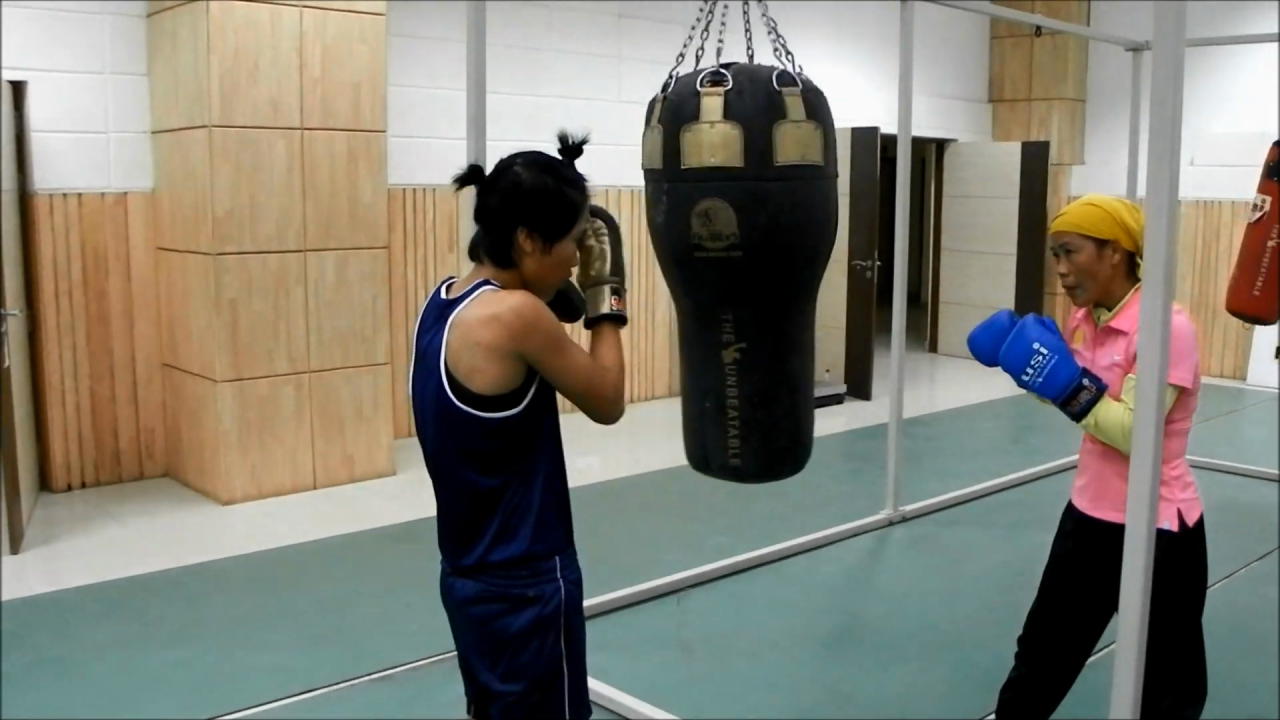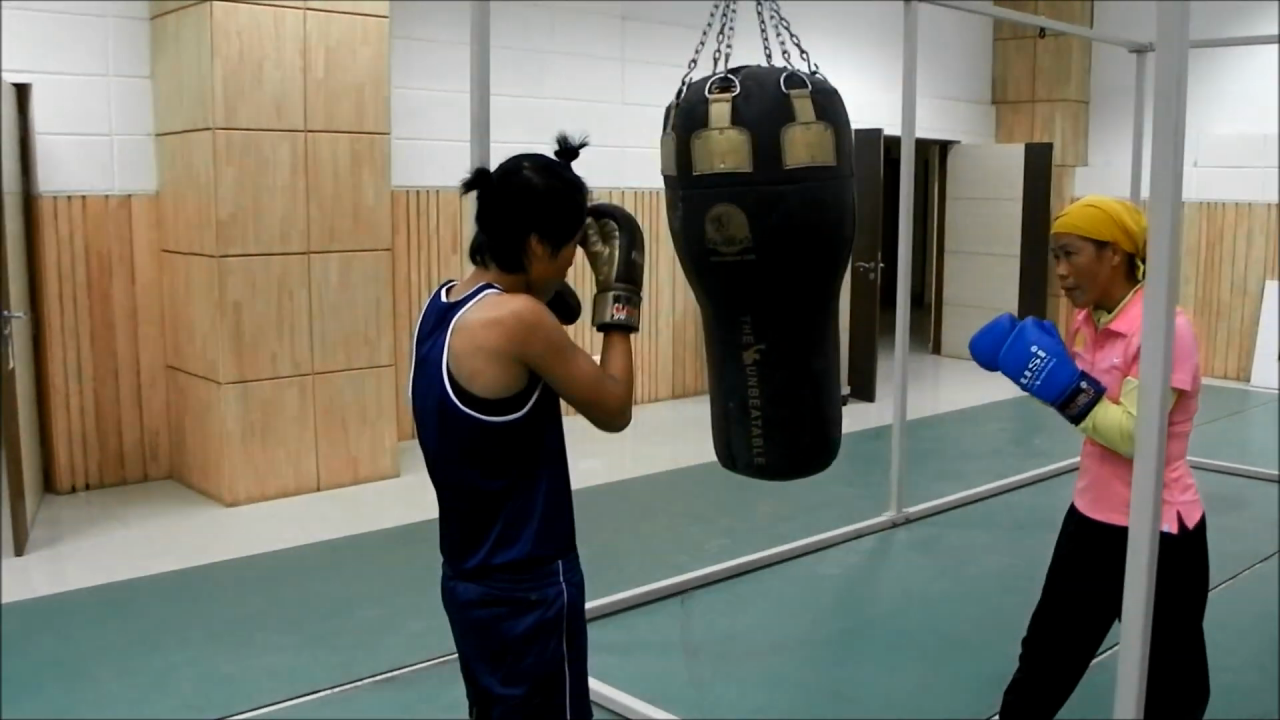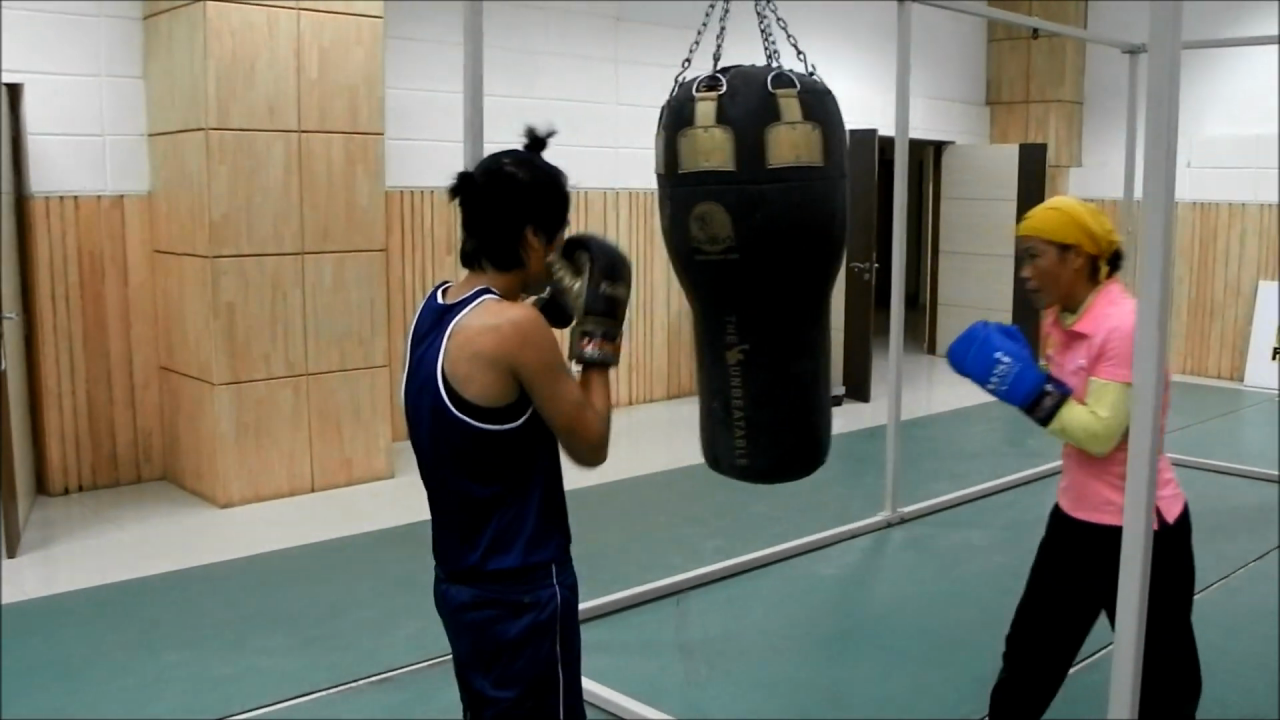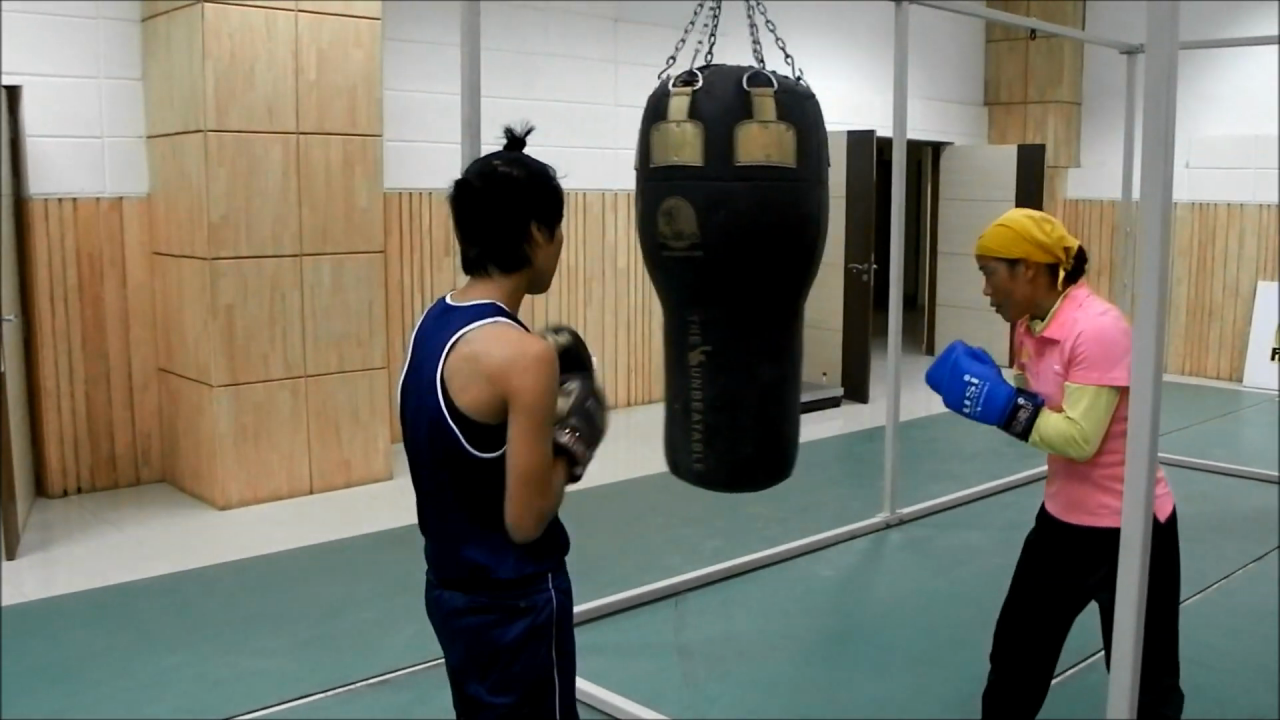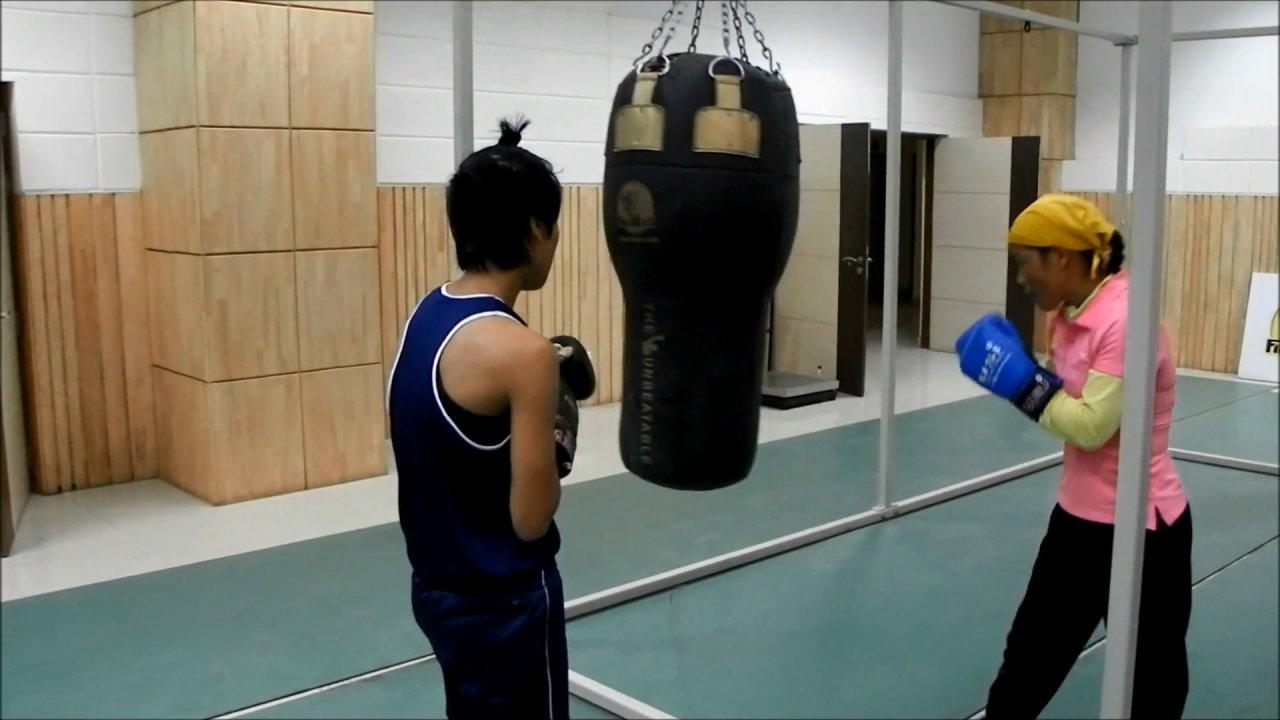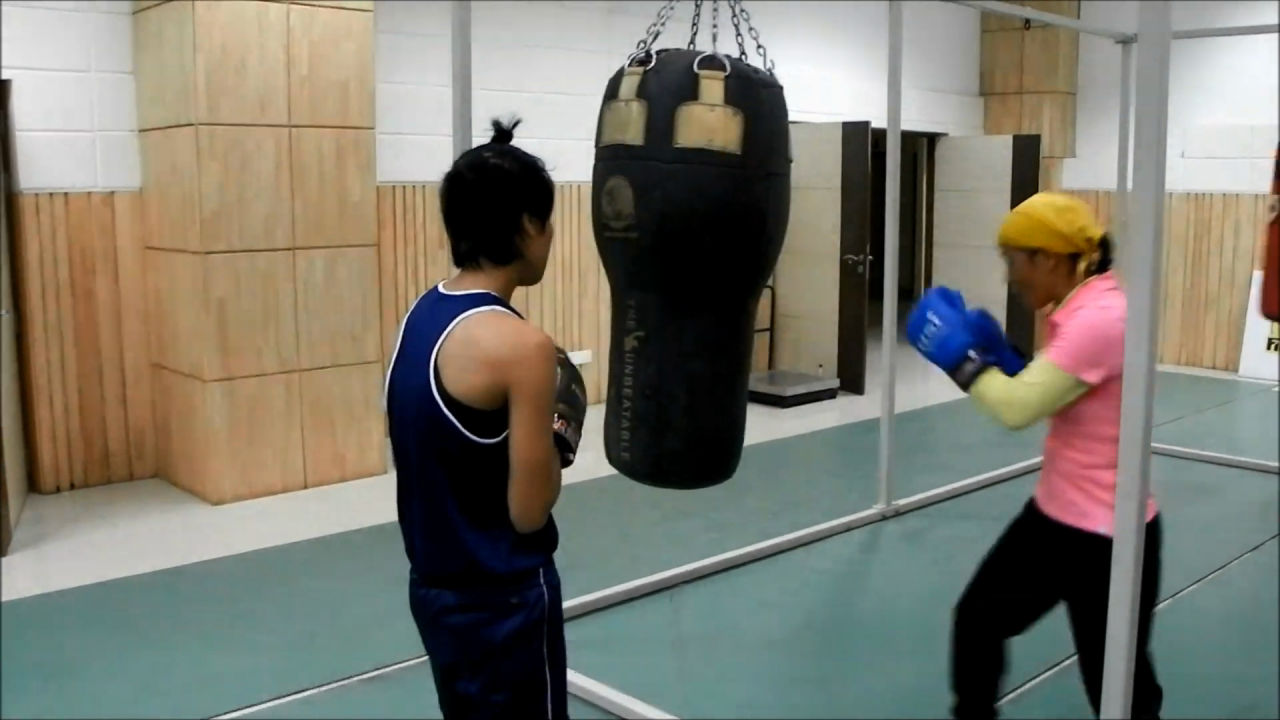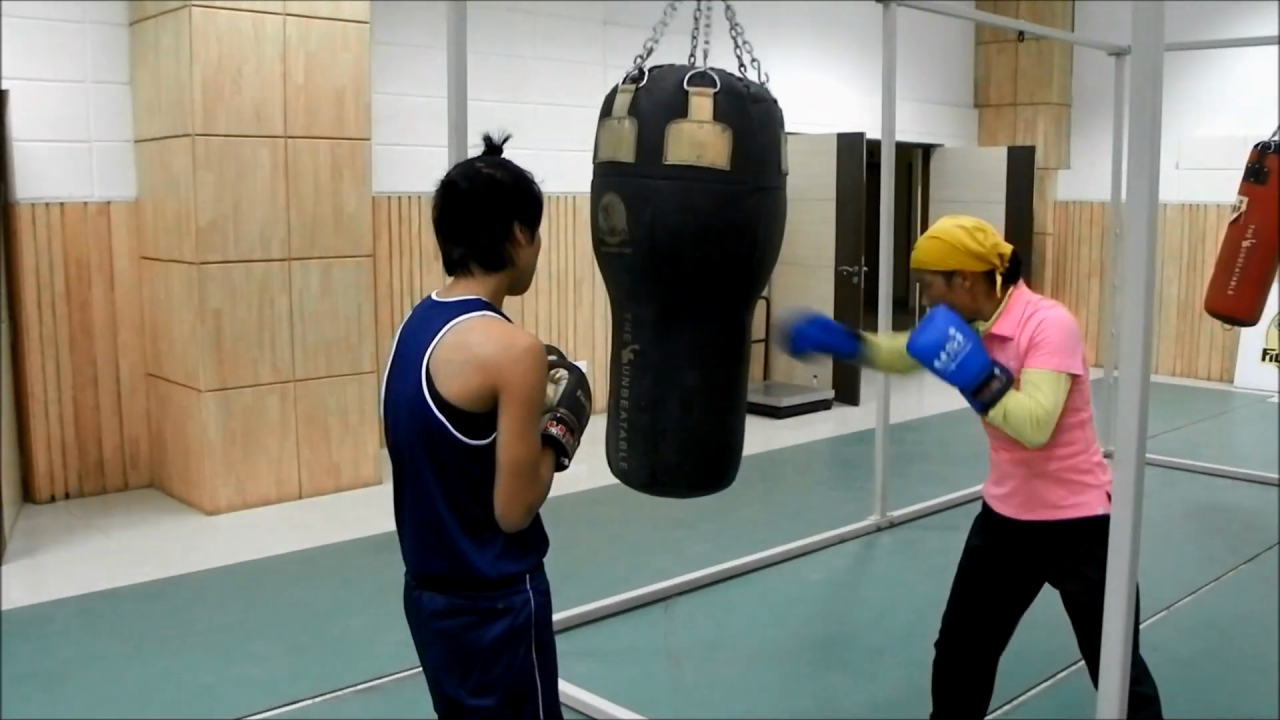
dt=0.3s
person 1, frame 1
left shoulder: (443, 303)
right shoulder: (514, 315)
right elbow: (607, 403)
right wrist: (605, 291)
left hip: (470, 573)
right hip: (524, 584)
person 1, frame 2
left shoulder: (443, 305)
right shoulder: (517, 319)
right elbow: (613, 411)
right wrist: (618, 296)
left hip: (470, 576)
right hip: (528, 586)
person 1, frame 3
left shoulder: (435, 309)
right shoulder: (513, 325)
right elbow: (590, 444)
right wrist: (599, 328)
left hip: (463, 578)
right hip: (521, 591)
person 1, frame 4
left shoulder: (438, 318)
right shoulder: (519, 353)
right elbow: (525, 520)
right wrist: (573, 437)
left hip: (453, 584)
right hip: (513, 599)
person 1, frame 5
left shoulder: (426, 315)
right shoulder: (519, 350)
right elbow: (531, 519)
right wrist: (557, 437)
left hip: (439, 584)
right hip: (502, 600)
person 1, frame 6
left shoulder: (422, 314)
right shoulder: (520, 345)
right elbow: (529, 511)
right wrist: (562, 424)
left hip: (435, 584)
right hip: (501, 598)
person 1, frame 7
left shoulder: (417, 324)
right shoulder: (511, 349)
right elbow: (514, 509)
right wrist: (561, 428)
left hip: (431, 590)
right hip: (493, 604)
person 2, frame 1
left shoulder: (1166, 326)
right shoulder: (1085, 318)
left elbow: (1135, 433)
left wrist: (1066, 382)
right wrist: (1022, 360)
left hip: (1156, 533)
right hip: (1088, 516)
right knee: (1043, 649)
person 2, frame 2
left shoulder: (1165, 329)
right shoulder: (1087, 320)
left elbow: (1132, 436)
left wrist: (1063, 384)
right wrist: (1028, 365)
left hip: (1156, 535)
right hip: (1091, 519)
right knee: (1046, 651)
person 2, frame 3
left shoulder: (1125, 325)
right shoulder: (1058, 319)
left elbow: (1100, 434)
left wrist: (1027, 387)
right wrist: (1004, 371)
right hip: (1075, 518)
right knee: (1030, 649)
person 2, frame 4
left shoulder: (1098, 328)
right shoulder: (1030, 328)
left elbow: (1080, 439)
left wrist: (1000, 403)
right wrist: (978, 387)
left hip: (1128, 530)
right hip: (1063, 519)
right knee: (1016, 650)
person 2, frame 5
left shoulder: (1126, 320)
right shoulder: (1068, 315)
left elbow: (1091, 428)
left wrist: (1018, 378)
right wrist: (1021, 370)
left hip: (1140, 532)
right hip: (1078, 518)
right knee: (1032, 646)
person 2, frame 6
left shoulder: (1100, 320)
right shoulder: (1075, 311)
left elbow: (1017, 408)
left wrist: (958, 354)
right wrist: (1000, 356)
left hip: (1105, 535)
right hip: (1054, 516)
right knee: (976, 621)
person 2, frame 7
left shoulder: (1050, 323)
right shoulder: (961, 324)
left elbow: (1036, 428)
right elbow: (901, 351)
left wrist: (972, 370)
right wrist: (840, 340)
left hip: (1081, 521)
right hip: (1006, 514)
right knee: (961, 649)
